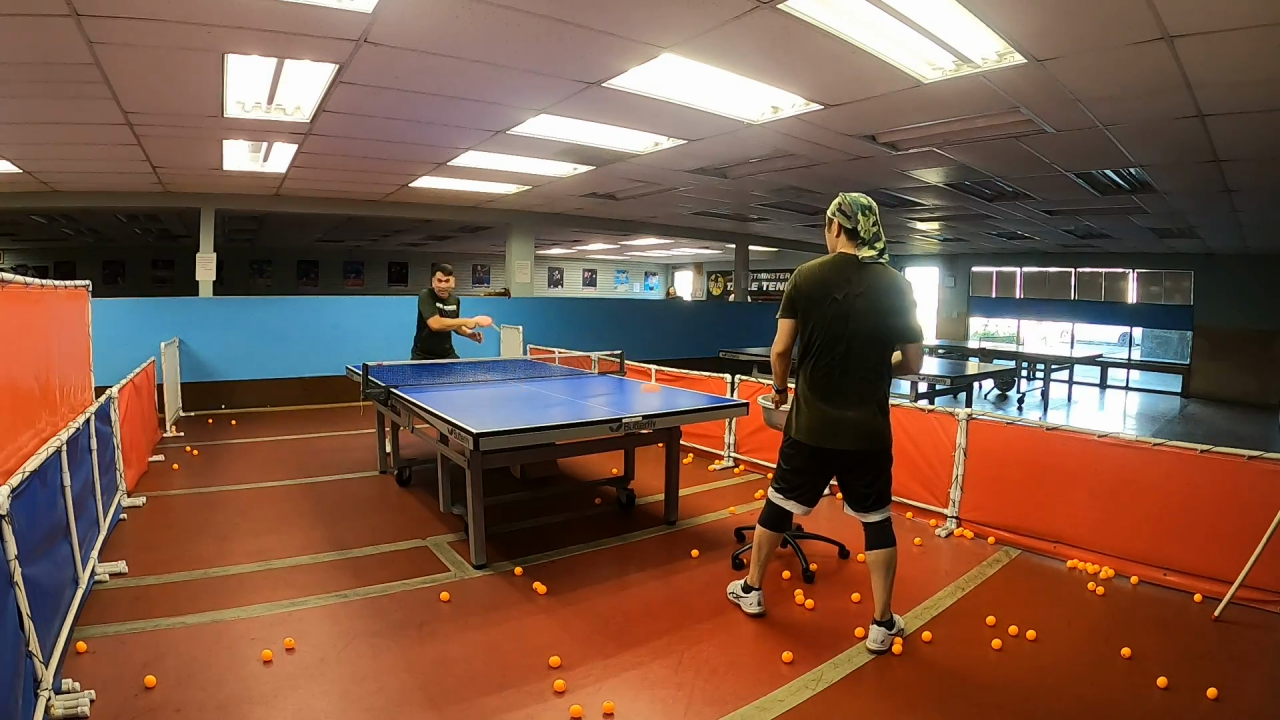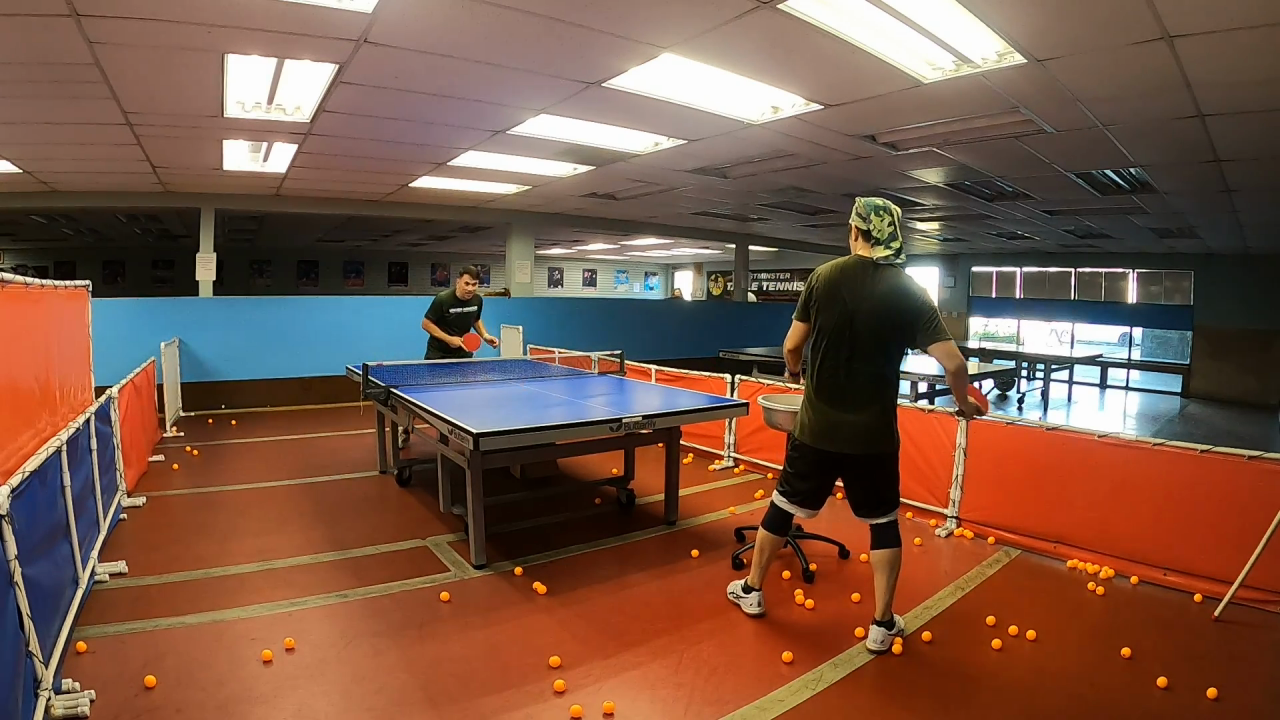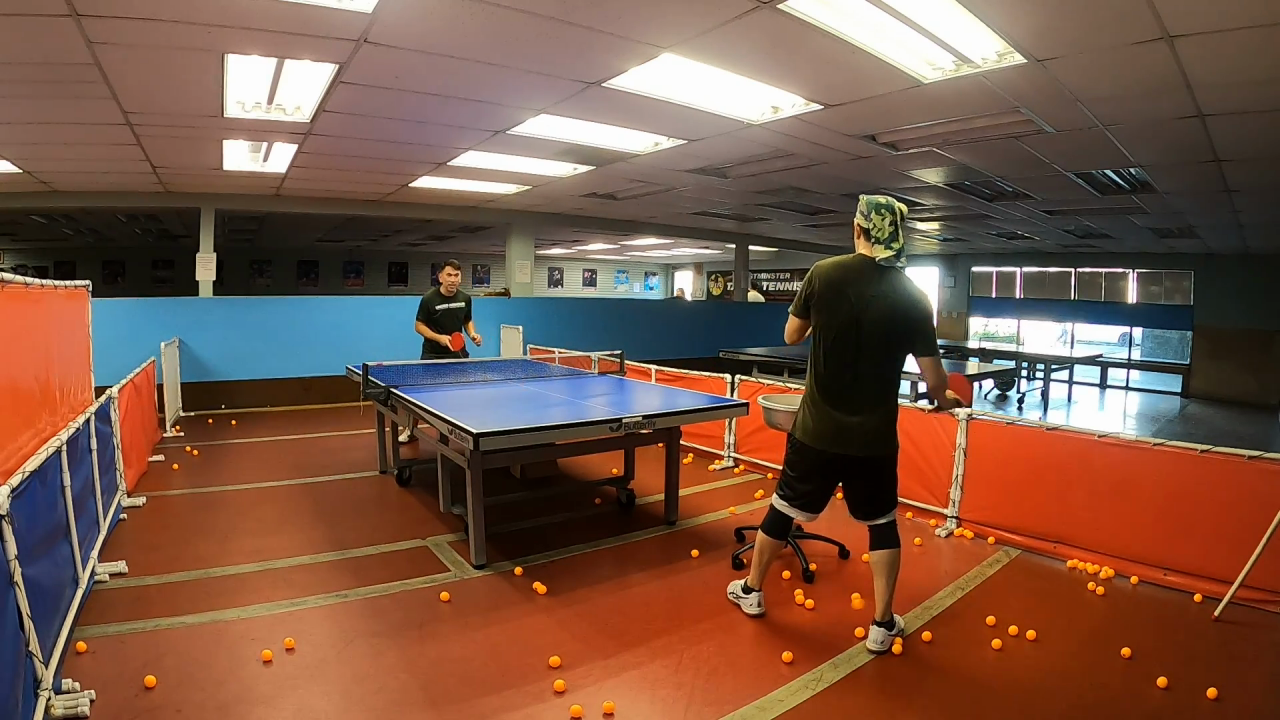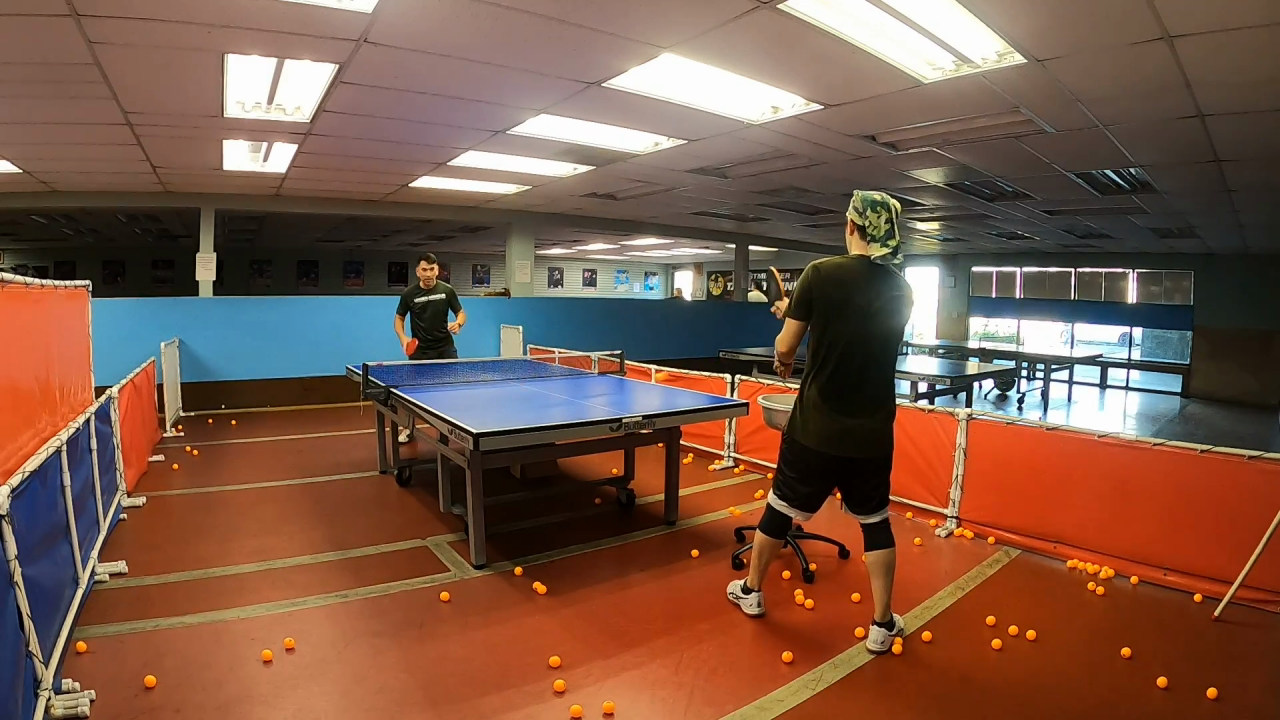
dt=0.3s
person 1, frame 1
left shoulder: (806, 277)
right shoulder: (896, 285)
left elbow: (781, 348)
right elbow: (912, 363)
left wrist: (780, 388)
left hip: (810, 423)
right hip: (868, 429)
left knee: (779, 504)
right knee: (877, 520)
left ankle: (751, 589)
right ankle: (882, 624)
person 1, frame 2
left shoulder: (823, 276)
right shoulder: (909, 294)
left elbow: (793, 344)
right elbow: (953, 362)
left wrist: (793, 369)
right wrist: (963, 402)
left hip: (816, 428)
right hip: (873, 434)
left knee: (783, 506)
right knee: (882, 523)
left ankle: (751, 589)
right ankle: (883, 625)
person 1, frame 3
left shoulder: (823, 273)
right shoulder: (912, 297)
left elbow: (792, 335)
right elbow: (934, 377)
right wrist: (944, 400)
left hip: (817, 428)
right hip: (874, 436)
left knee: (784, 509)
right knee: (882, 524)
left ankle: (751, 590)
right ankle: (882, 625)
person 1, frame 4
left shoulder: (820, 274)
right shoulder: (899, 290)
left elbow: (786, 347)
left wrist: (783, 359)
left hip: (816, 426)
right hip: (872, 433)
left knee: (781, 507)
right knee: (875, 521)
left ankle: (751, 590)
right ankle: (882, 624)
